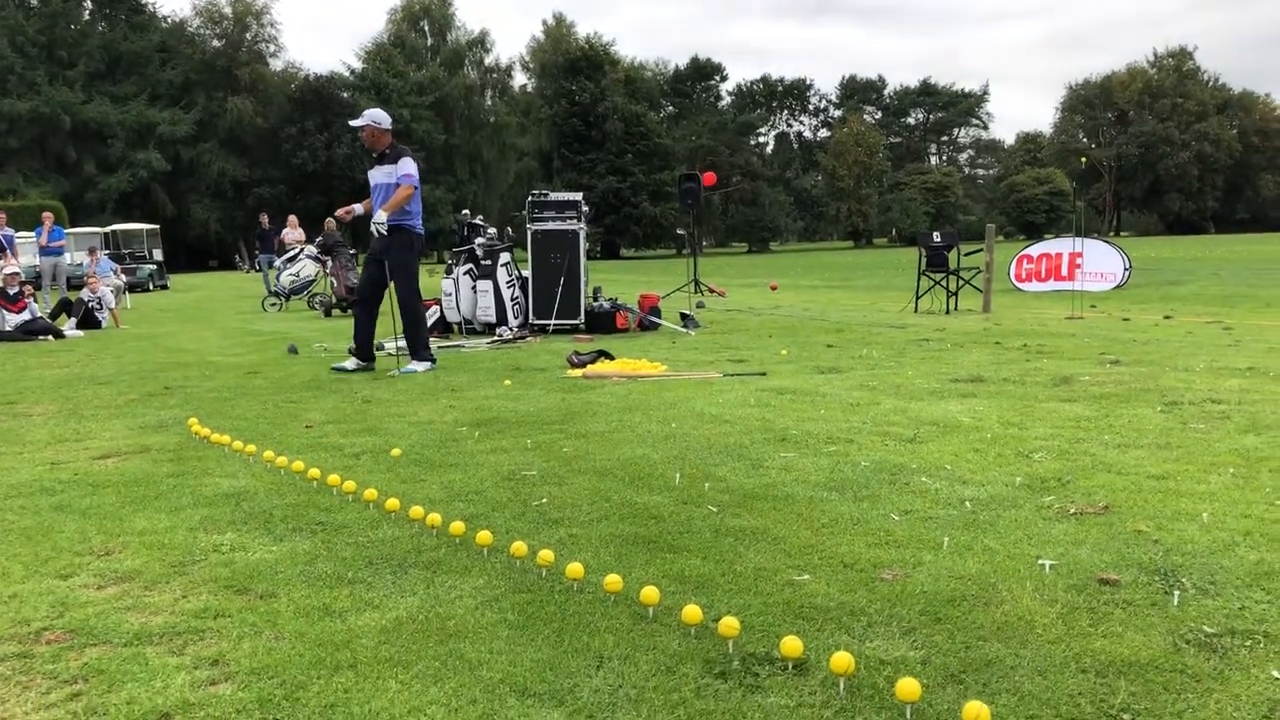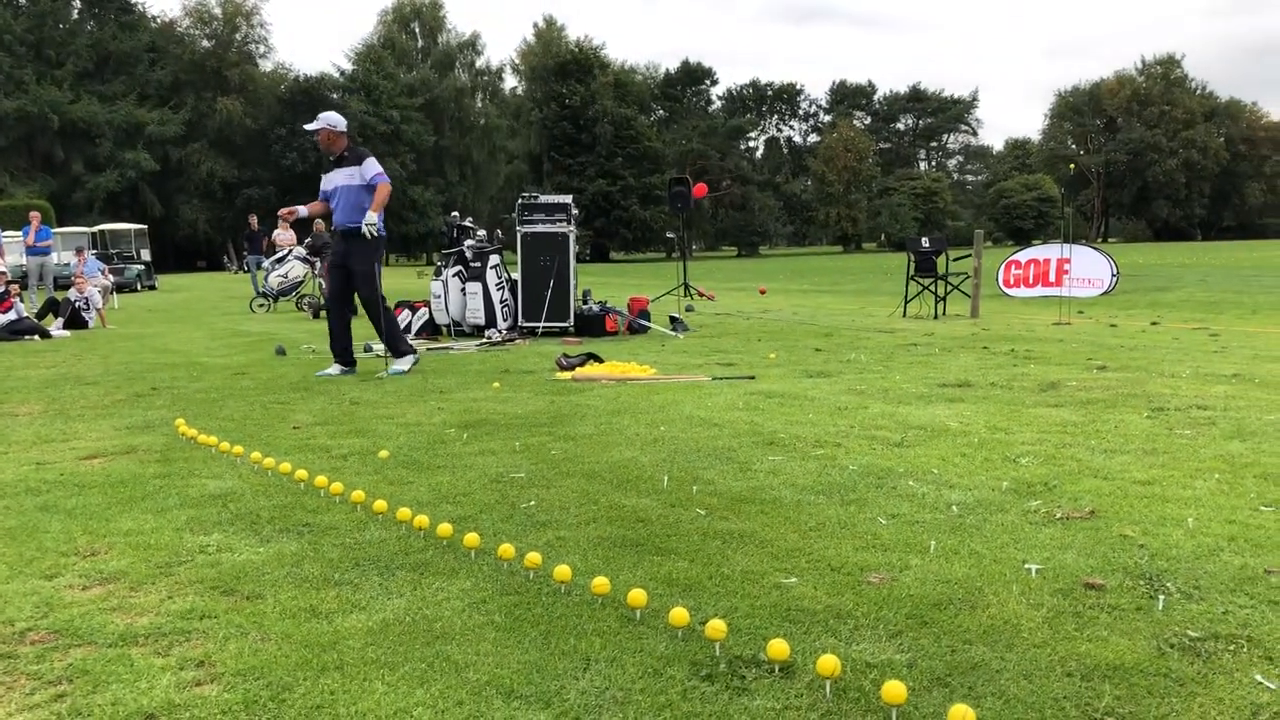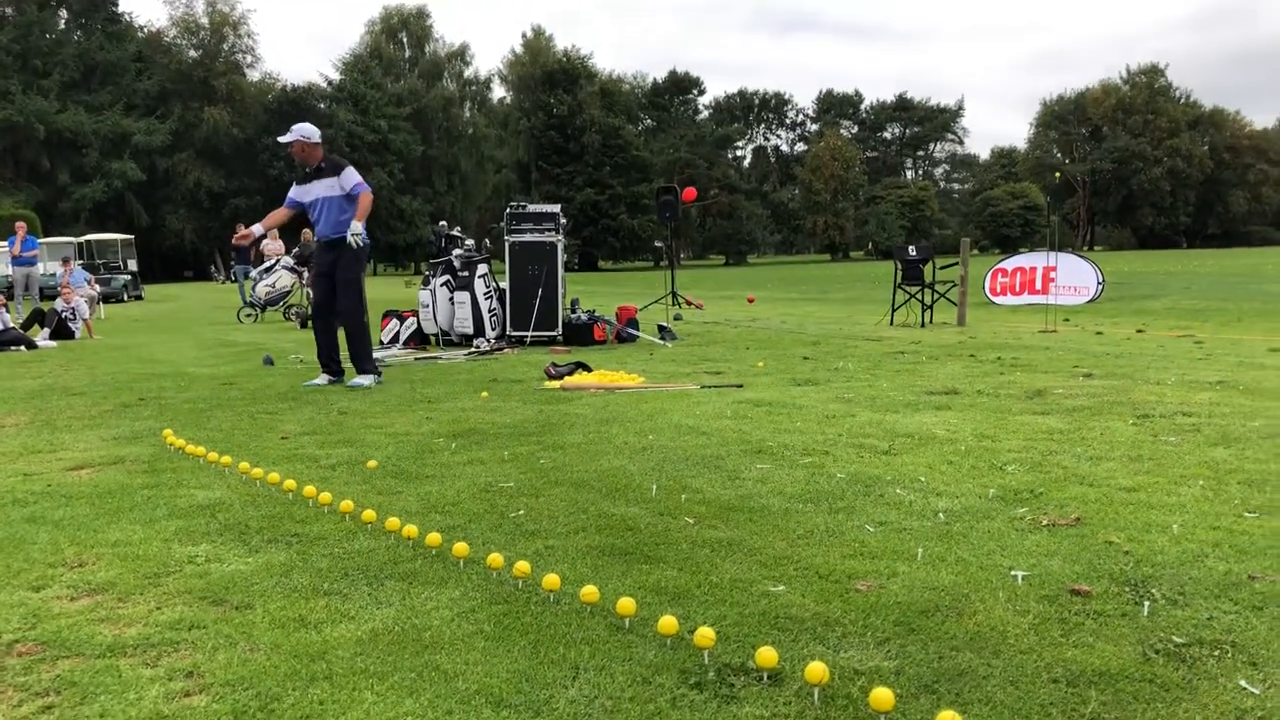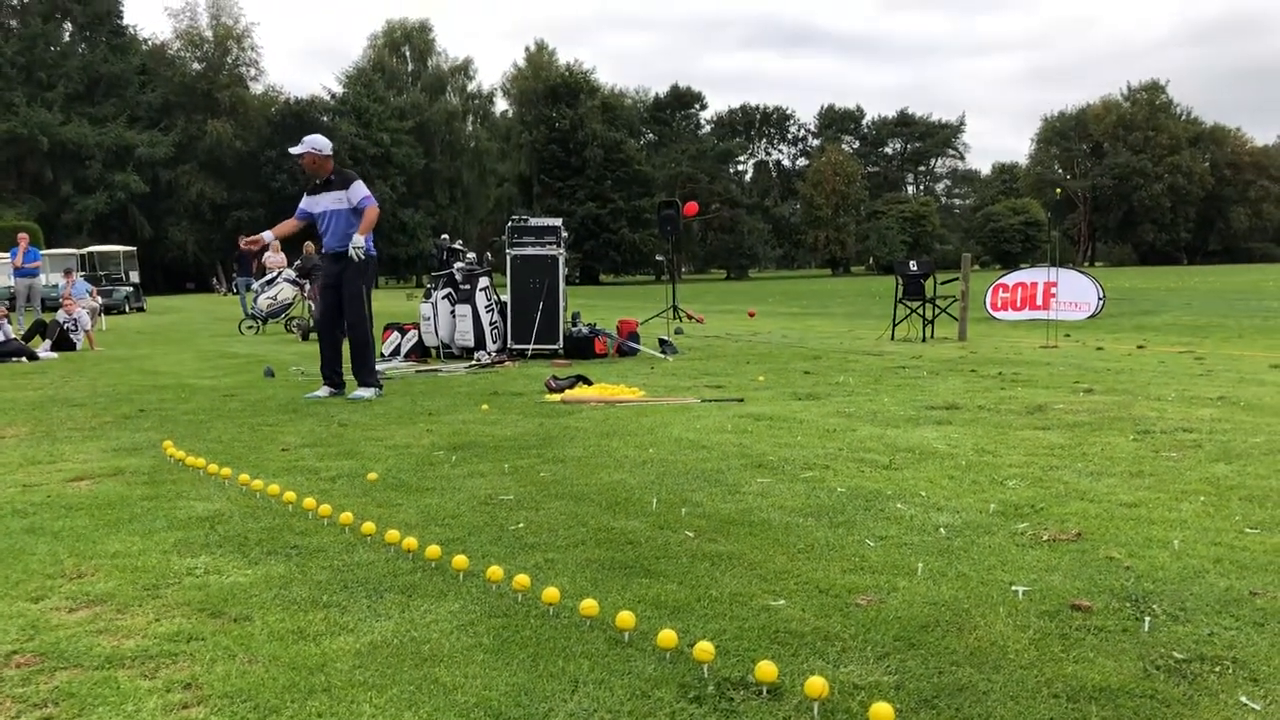
dt=0.4s
person 1, frame 1
left shoulder: (402, 157)
right shoulder: (376, 163)
left elbow: (407, 189)
left wrist: (382, 212)
right wrist: (357, 209)
left hip: (404, 234)
right hip: (381, 236)
left knee: (407, 297)
right knee: (365, 295)
left ankle: (422, 357)
right ankle: (362, 356)
person 1, frame 2
left shoulder: (362, 159)
right shoulder: (330, 169)
left elbow: (384, 186)
right elbow: (325, 203)
left wrist: (372, 213)
right wrist: (300, 211)
left hip: (366, 238)
right hip: (341, 239)
left knee: (371, 298)
right knee: (336, 302)
left ankle: (404, 353)
right ankle: (344, 362)
person 1, frame 3
left shoulder: (339, 168)
right shoulder: (302, 181)
left elbow: (366, 195)
right elbow: (286, 210)
left wrist: (357, 224)
right wrist: (256, 230)
left hip: (349, 246)
right hip: (323, 249)
left knee: (350, 310)
right knee: (321, 311)
left ankle: (368, 371)
right ankle: (331, 371)
person 1, frame 4
left shoulder: (348, 181)
right shoulder: (313, 191)
left elbow: (372, 209)
right elbow: (296, 221)
left wrist: (359, 237)
right wrist: (265, 237)
left hip: (356, 258)
right hip: (331, 260)
left knee: (357, 322)
right knee: (326, 322)
left ankle: (369, 383)
right ankle: (332, 383)
